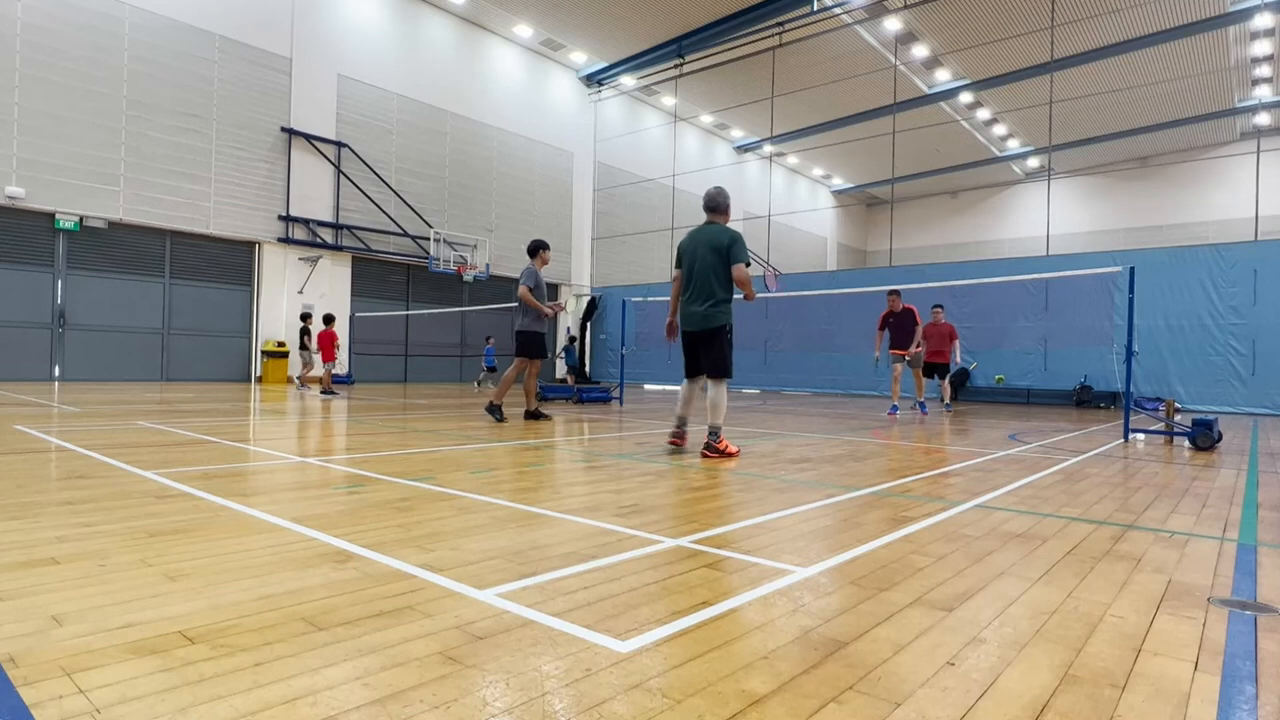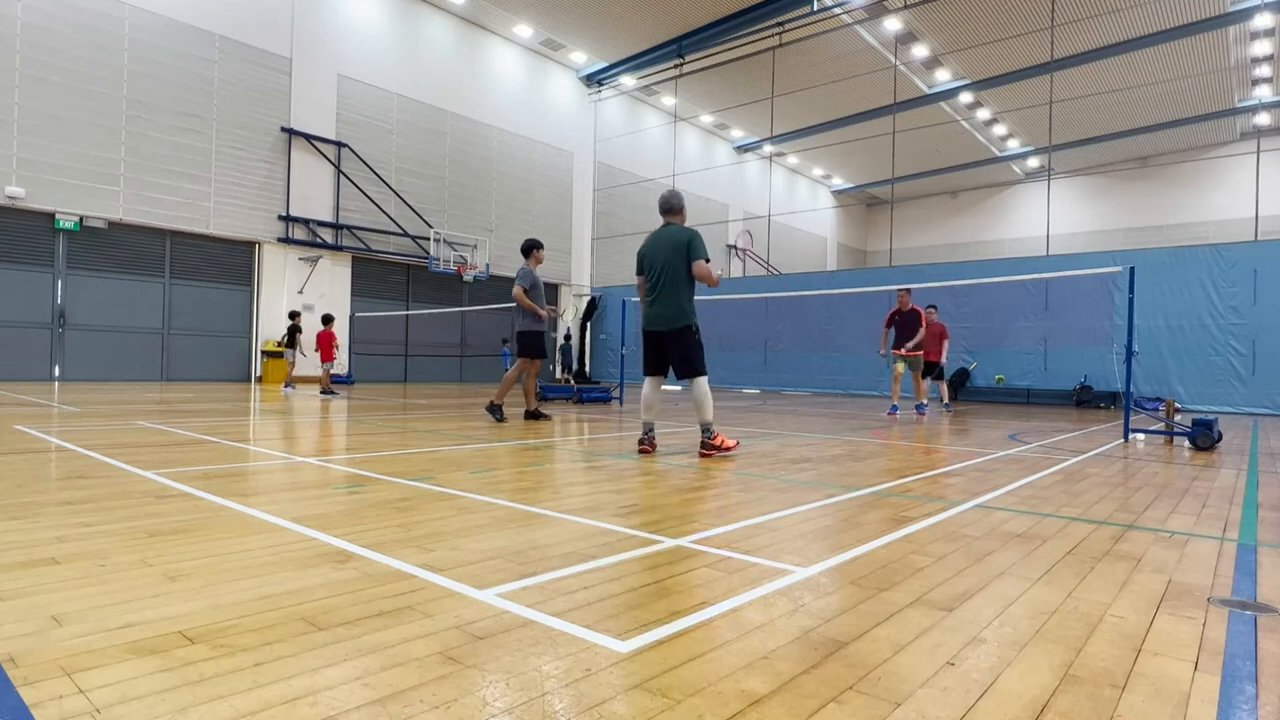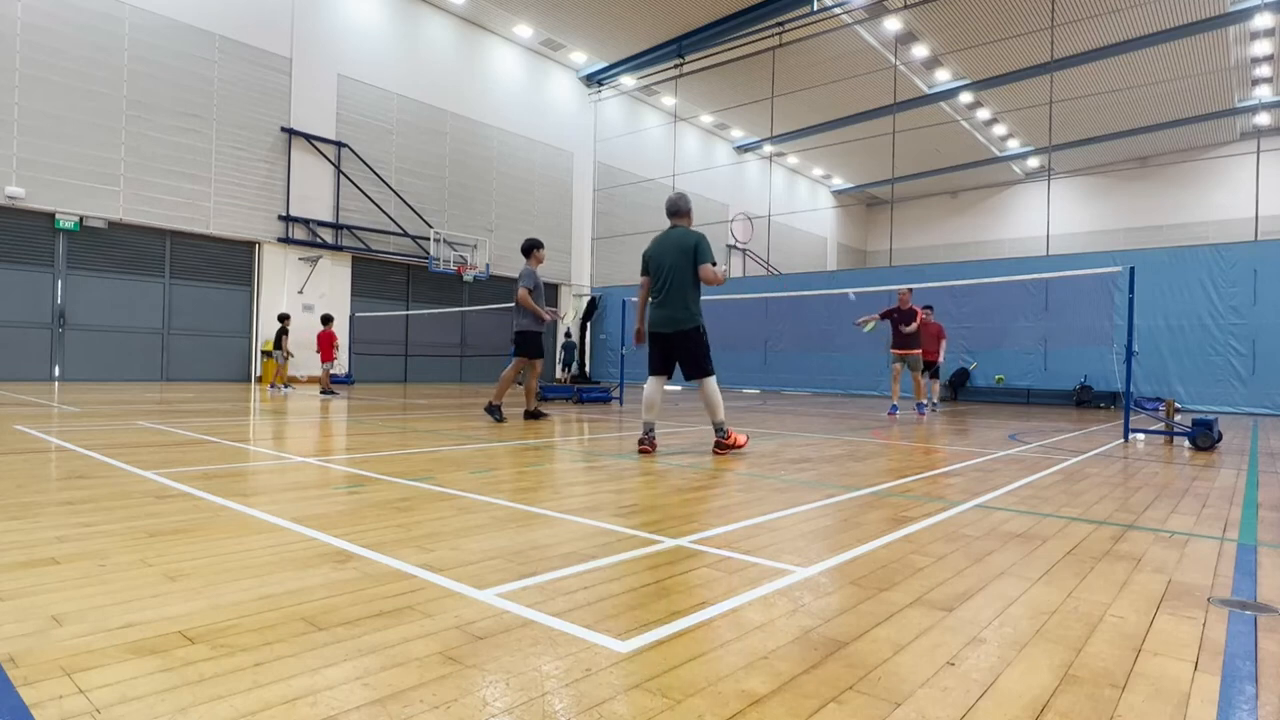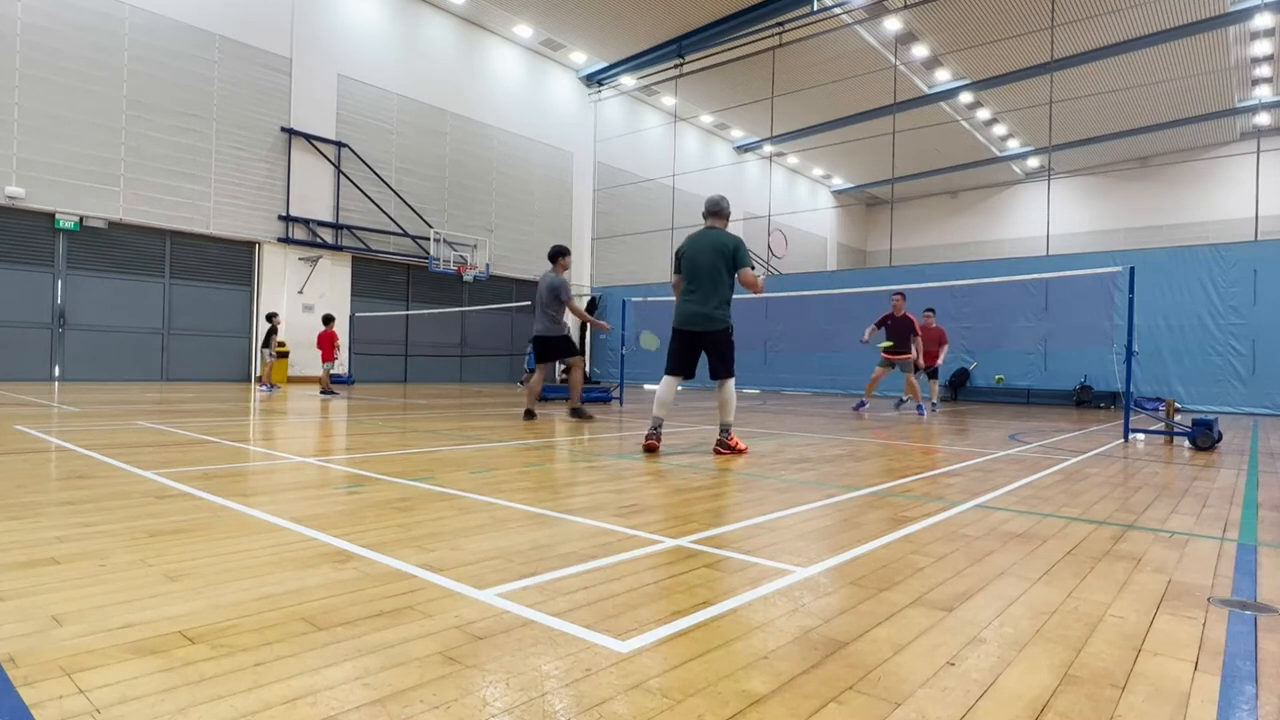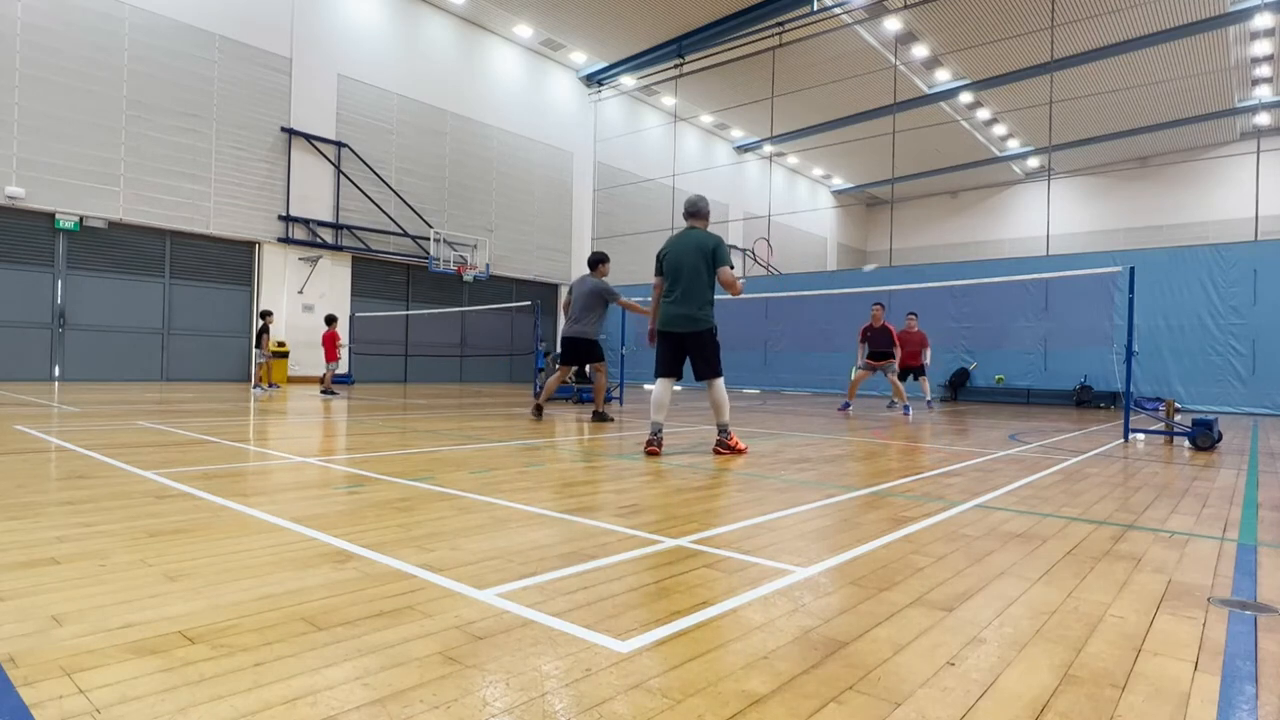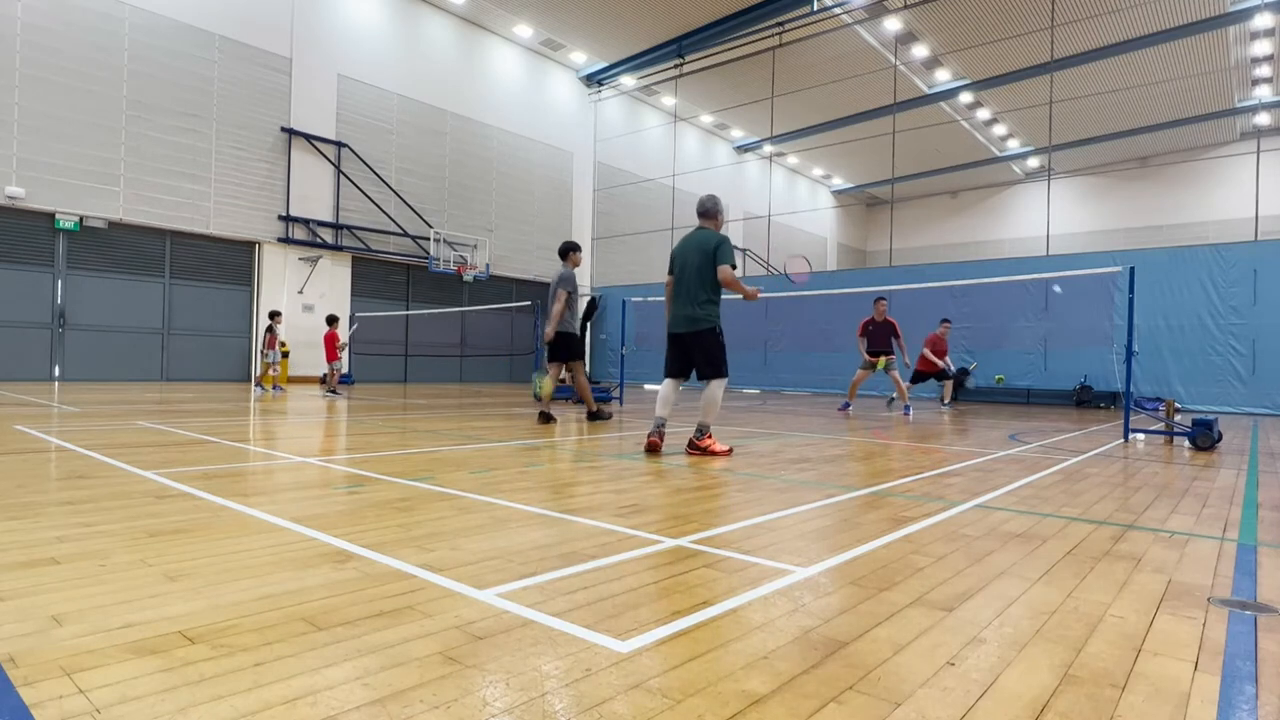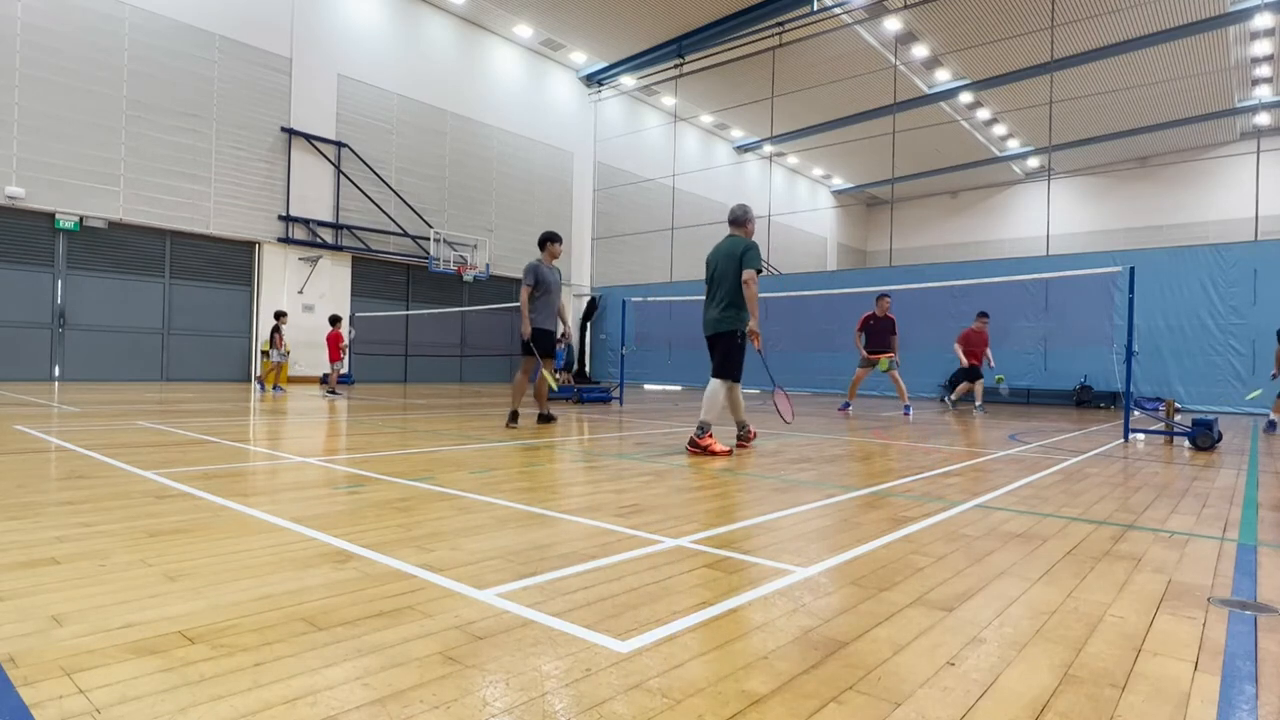
dt=0.5s
person 1, frame 1
left shoulder: (687, 239)
right shoulder: (732, 237)
left elbow: (677, 280)
right elbow: (739, 275)
left wrist: (672, 315)
right wrist: (749, 292)
left hip: (689, 320)
right hip: (716, 319)
left knee: (692, 378)
right knee: (717, 379)
left ankle: (679, 430)
right ankle: (714, 440)
person 1, frame 2
left shoulder: (648, 243)
right shoulder: (690, 236)
right elbow: (700, 272)
right wrist: (714, 279)
left hip: (652, 321)
right hip: (682, 320)
left knee: (652, 378)
right knee: (698, 376)
left ankle: (647, 436)
right ankle: (709, 437)
person 1, frame 3
left shoulder: (653, 245)
right shoulder: (696, 239)
left elbow: (644, 287)
right elbow: (706, 276)
left wrist: (639, 323)
right wrist: (720, 277)
left hip: (657, 323)
right hip: (688, 322)
left knee: (655, 378)
right knee: (705, 377)
left ankle: (647, 436)
right ankle: (723, 436)
person 1, frame 4
left shoulder: (687, 243)
right shoulder: (733, 243)
right elbow: (747, 280)
right wrist: (758, 285)
left hip: (684, 320)
right hip: (717, 322)
left knee: (671, 375)
right knee: (725, 378)
left ankle: (654, 431)
right ankle: (725, 438)
person 1, frame 5
left shoulder: (668, 244)
right shoulder: (714, 242)
left elbow: (657, 287)
right elbow: (726, 279)
left wrist: (652, 322)
right wrist: (736, 288)
left hip: (667, 322)
right hip: (700, 322)
left knee: (665, 378)
right knee: (714, 378)
left ankle: (655, 436)
right ankle: (724, 437)
person 1, frame 6
left shoulder: (681, 244)
right shoulder: (719, 241)
left elbow: (670, 285)
right elbow: (725, 276)
left wrist: (672, 318)
right wrist: (746, 291)
left hip: (677, 322)
right hip: (705, 322)
left knee: (673, 378)
right knee: (716, 378)
left ankle: (657, 432)
right ankle: (700, 438)
person 1, frame 7
left shoulder: (715, 251)
right shoulder: (748, 247)
right elbow: (748, 280)
right wrist: (754, 319)
left hip: (712, 322)
right hip: (731, 323)
left knee: (731, 378)
right knee: (722, 378)
left ankle: (743, 430)
right ankle: (701, 436)
person 2, frame 1
left shoulder: (537, 274)
right shoulder: (531, 271)
right elbow: (522, 293)
left wrist: (549, 307)
right wrist: (544, 309)
left hip: (537, 330)
right hip: (528, 328)
left knee: (534, 369)
right knee: (520, 365)
left ankle: (531, 409)
right ankle: (495, 403)
person 2, frame 2
left shoulder: (532, 273)
right shoulder: (526, 271)
right elbow: (517, 294)
left wrist: (544, 309)
right wrist: (539, 310)
left hip: (536, 328)
right hip: (528, 328)
left knee: (533, 369)
right knee: (521, 366)
left ankle: (531, 409)
right ankle: (495, 403)
person 2, frame 3
left shoulder: (531, 273)
right shoulder: (529, 272)
right elbow: (522, 297)
left wrist: (544, 310)
right wrist: (541, 313)
left hip: (533, 329)
right hip: (527, 328)
left knee: (535, 368)
right knee: (517, 365)
left ankle: (531, 409)
right ankle: (494, 404)
person 2, frame 4
left shoulder: (544, 278)
right shoulder: (560, 282)
right elbow: (573, 309)
right wrist: (596, 323)
left hip: (539, 333)
right hip: (555, 333)
left knee: (540, 372)
right knee: (577, 364)
left ankle: (529, 409)
right ankle: (575, 407)
person 2, frame 5
left shoulder: (578, 282)
right shoulder: (602, 286)
left elbow: (565, 305)
right elbow: (626, 304)
right wrist: (649, 312)
left hip: (568, 335)
right hip: (586, 337)
left knee: (562, 373)
right knee: (600, 370)
left ankle: (539, 404)
right ankle: (598, 411)
person 2, frame 6
left shoulder: (560, 274)
right shoulder: (568, 274)
right elbow: (559, 302)
right wrist: (551, 327)
left hip: (557, 331)
right hip: (565, 330)
left knee: (555, 370)
right knee: (578, 370)
left ankle: (545, 412)
right ankle: (593, 410)
person 2, frame 7
left shoulder: (556, 271)
right shoulder: (534, 267)
right elbow: (524, 296)
left wrist: (566, 324)
right wrist: (525, 323)
left hip: (549, 328)
right hip: (535, 327)
left knee: (546, 370)
right knee: (526, 368)
left ankle: (543, 412)
right ankle: (514, 412)
